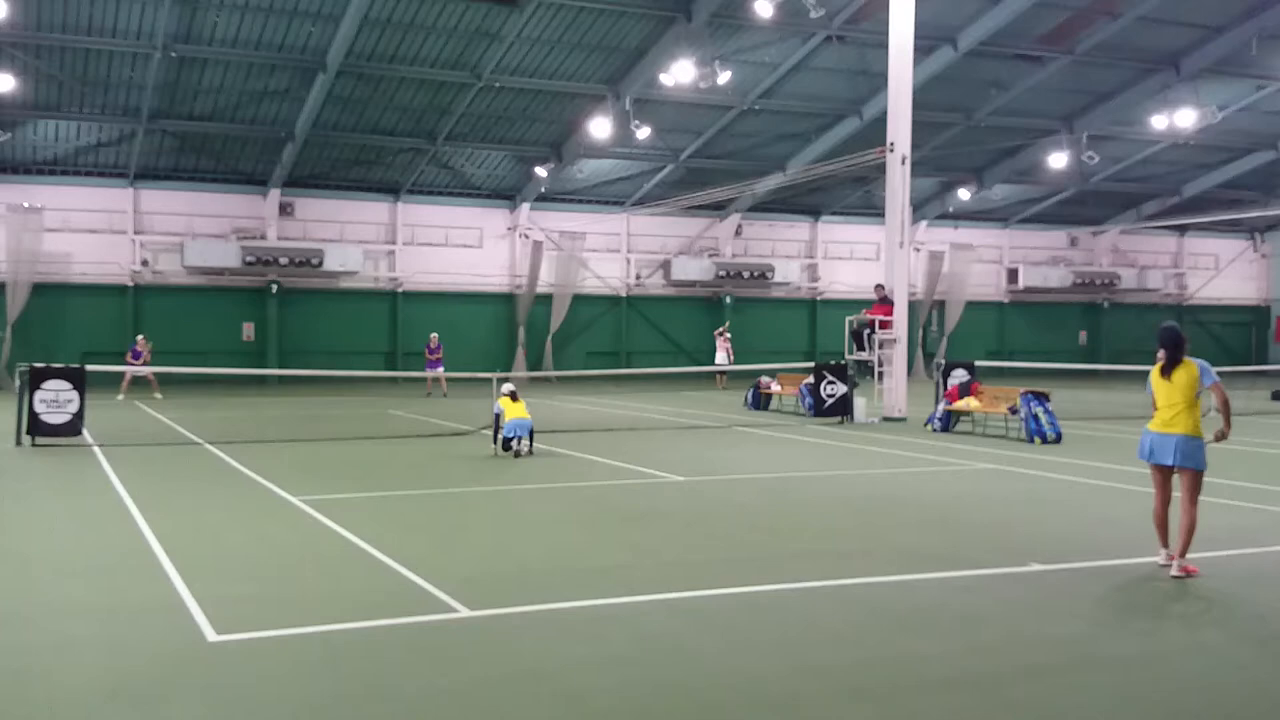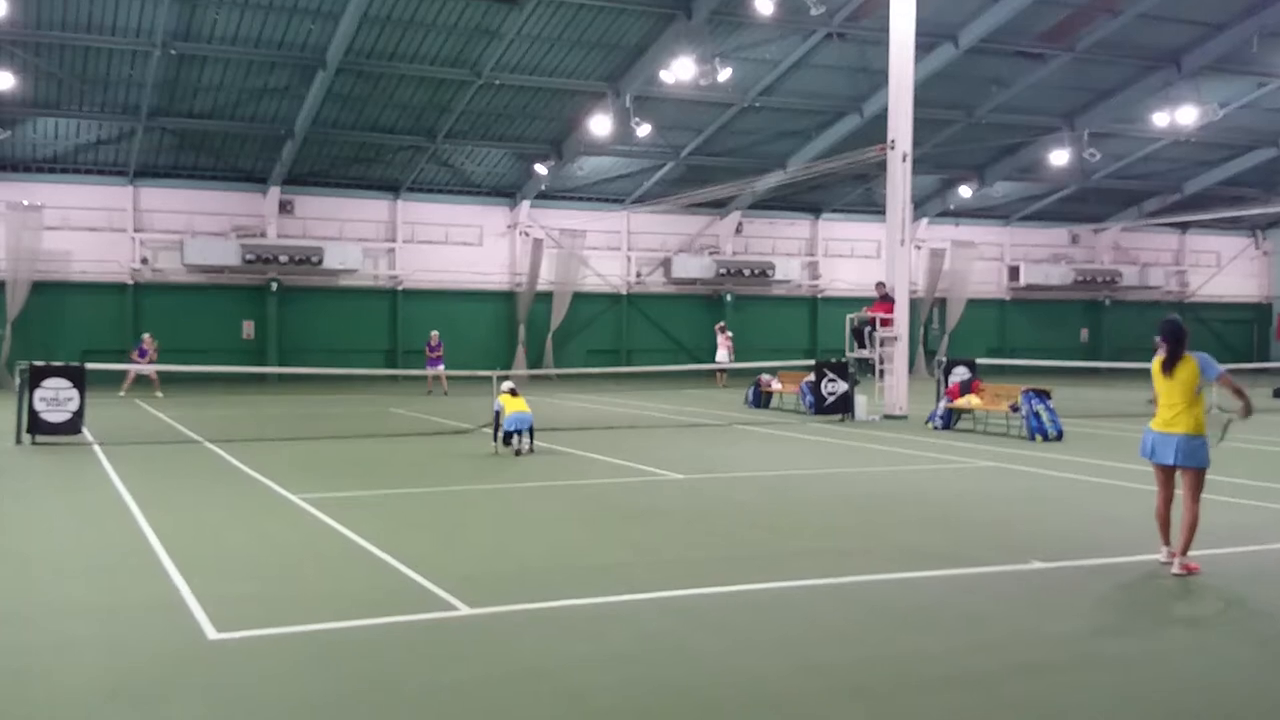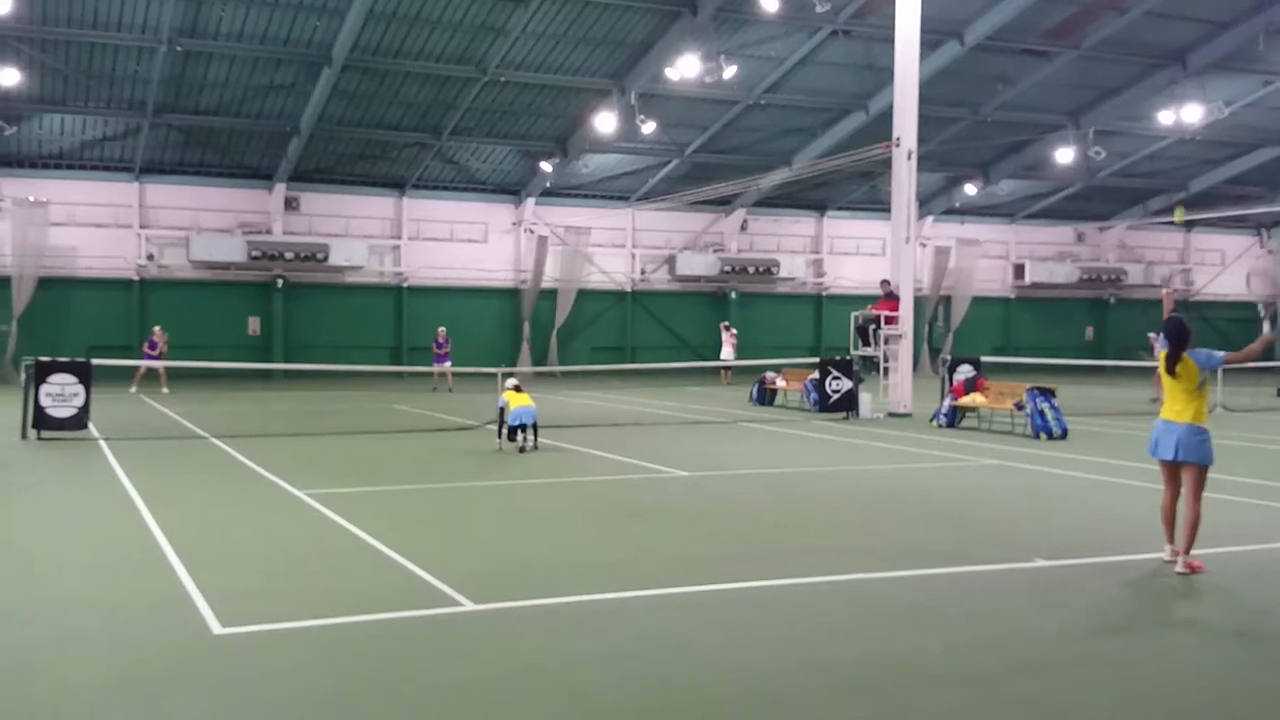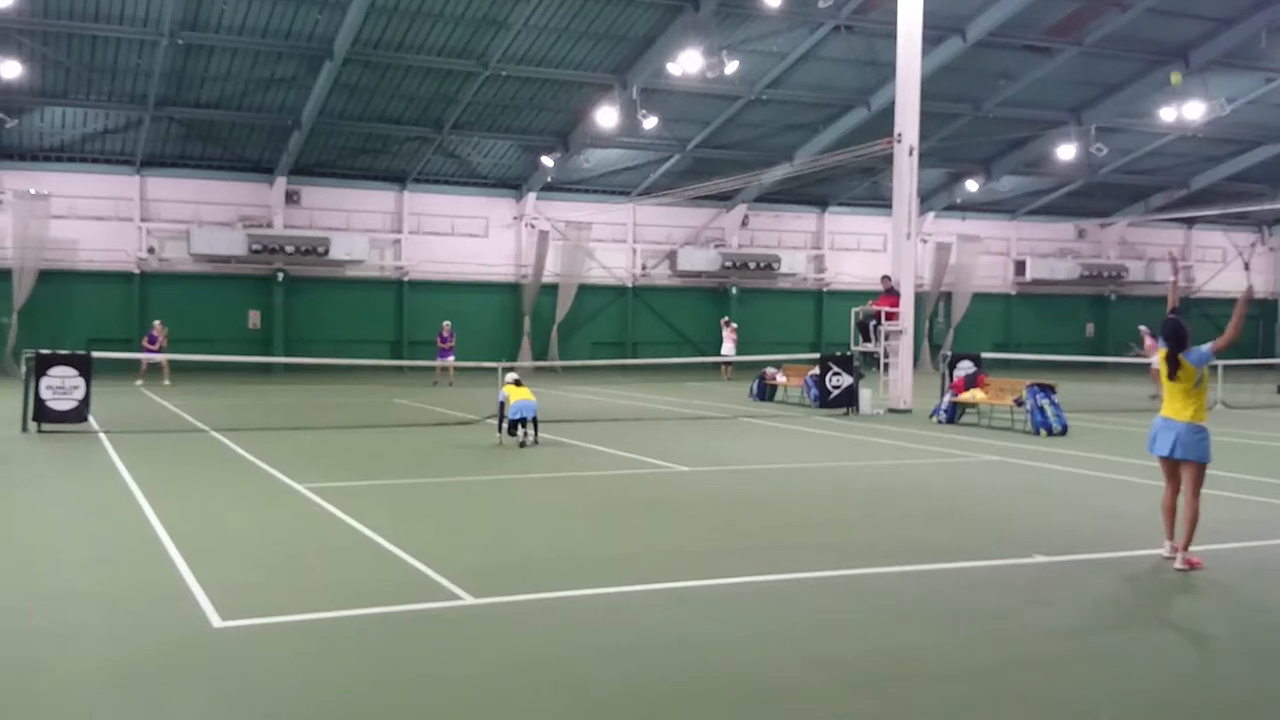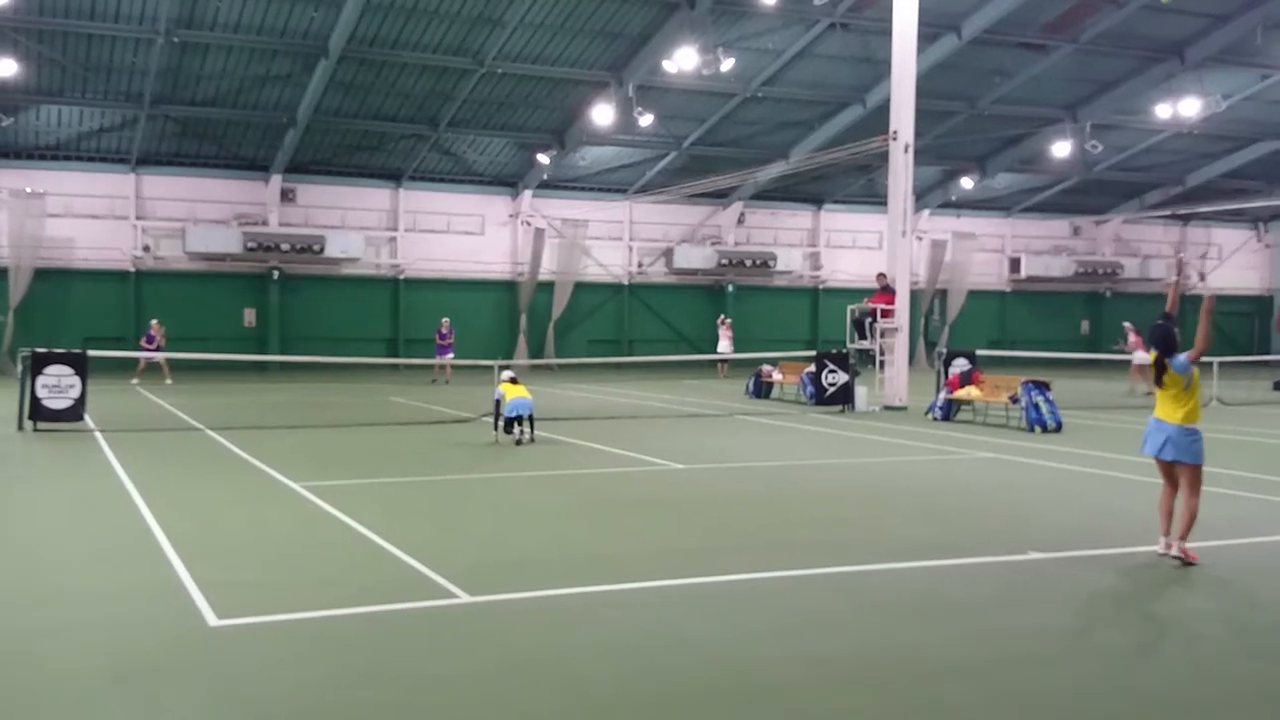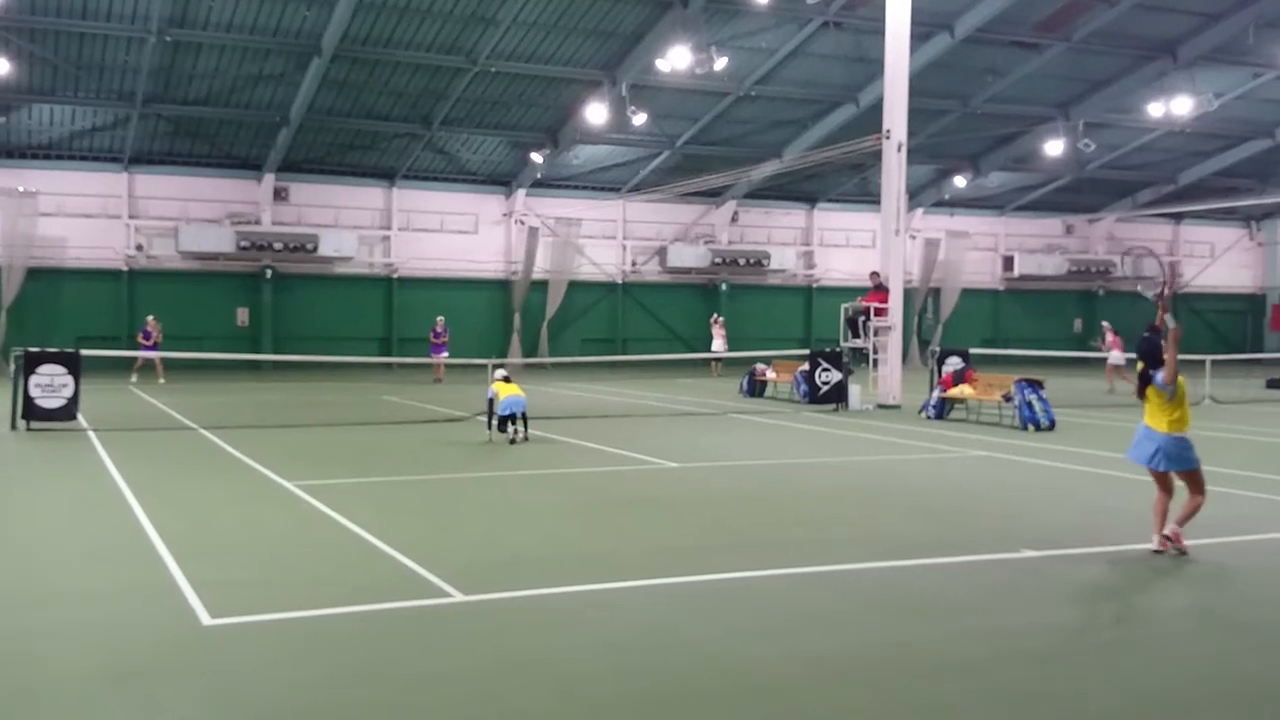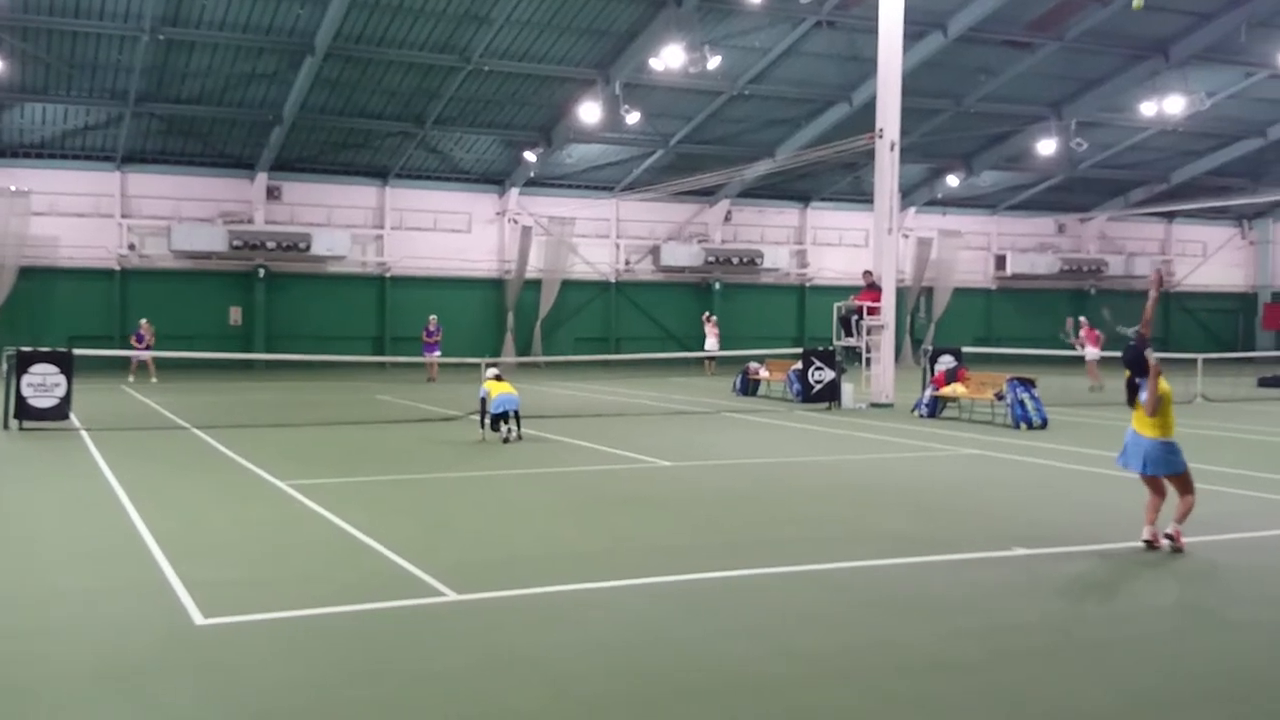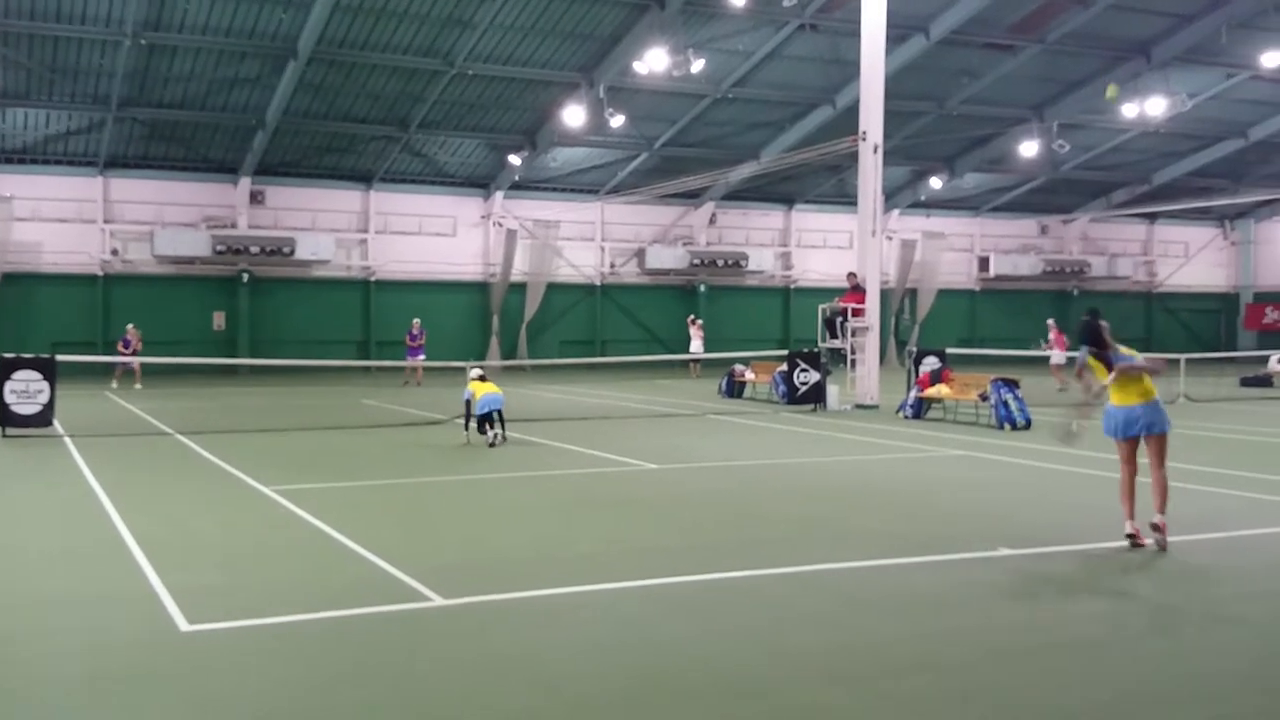
dt=0.2s
person 1, frame 1
left shoulder: (1155, 371)
right shoulder: (1198, 367)
right elbow: (1221, 397)
right wrist: (1226, 425)
left hip: (1156, 437)
right hip: (1186, 441)
left knee: (1161, 498)
right knee: (1189, 504)
left ankle: (1164, 552)
right ankle: (1179, 562)
person 1, frame 2
left shoulder: (1157, 364)
right shoulder: (1198, 362)
right elbow: (1231, 385)
right wrist: (1246, 402)
left hip: (1159, 435)
right hip: (1188, 440)
left knee: (1164, 496)
right knee: (1191, 501)
left ankle: (1166, 549)
right ankle: (1181, 560)
person 1, frame 3
left shoulder: (1164, 353)
right shoulder: (1198, 358)
left elbow: (1168, 325)
right elbow: (1243, 356)
left wrist: (1167, 295)
right wrist: (1266, 339)
left hip: (1165, 431)
right hip: (1191, 435)
left knee: (1170, 493)
right knee: (1192, 499)
left ankle: (1170, 548)
right ankle: (1184, 559)
person 1, frame 4
left shoulder: (1164, 353)
right shoulder: (1194, 358)
left elbow: (1171, 313)
right elbow: (1230, 337)
left wrist: (1174, 277)
right wrist: (1244, 301)
left hip: (1164, 428)
right hip: (1190, 433)
left knee: (1171, 489)
right knee: (1191, 495)
left ankle: (1169, 544)
right ankle: (1183, 555)
person 1, frame 5
left shoulder: (1156, 357)
right shoulder: (1179, 365)
left elbow: (1168, 314)
right elbow: (1201, 349)
left wrist: (1177, 281)
right wrist: (1206, 312)
left hip: (1159, 430)
right hip: (1183, 434)
left knee: (1170, 487)
right knee: (1191, 494)
left ankle: (1165, 539)
right ankle: (1179, 545)
person 1, frame 6
left shoulder: (1145, 365)
right shoulder: (1160, 375)
left elbow: (1158, 327)
right elbow: (1170, 377)
right wrist: (1174, 344)
left hip: (1148, 440)
right hip: (1171, 442)
left knee: (1165, 493)
right knee: (1197, 493)
left ankle: (1157, 536)
right ankle: (1173, 528)
person 1, frame 7
left shoulder: (1137, 369)
right shoulder: (1148, 386)
left elbow: (1143, 328)
right elbow: (1152, 412)
left wrist: (1153, 294)
right wrist: (1154, 379)
left hip: (1138, 445)
right hip: (1159, 447)
left knee: (1156, 494)
right knee: (1187, 494)
left ankle: (1150, 529)
right ankle: (1174, 529)
person 1, frame 8
left shoulder: (1089, 355)
right shoulder: (1121, 355)
left elbow: (1080, 365)
right elbow: (1155, 370)
left hip: (1120, 414)
right hip: (1148, 412)
left knee: (1128, 471)
right knee: (1157, 470)
left ankle: (1129, 526)
right ankle: (1159, 521)
